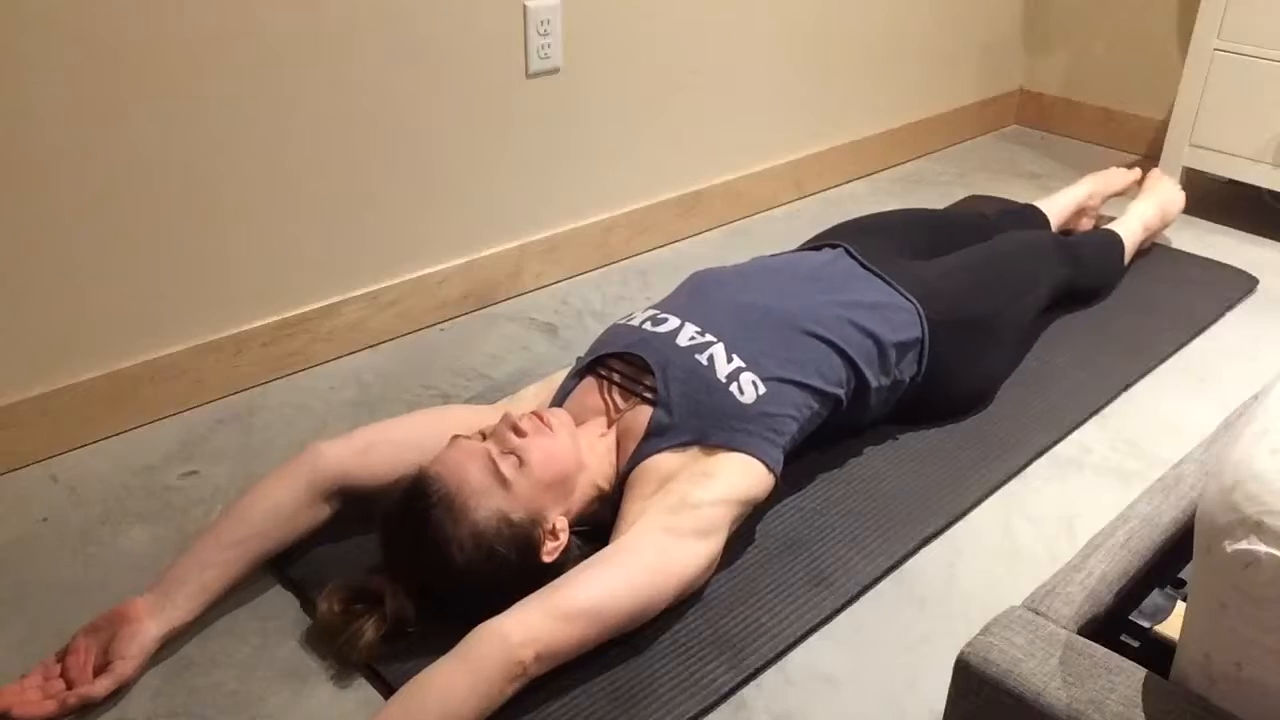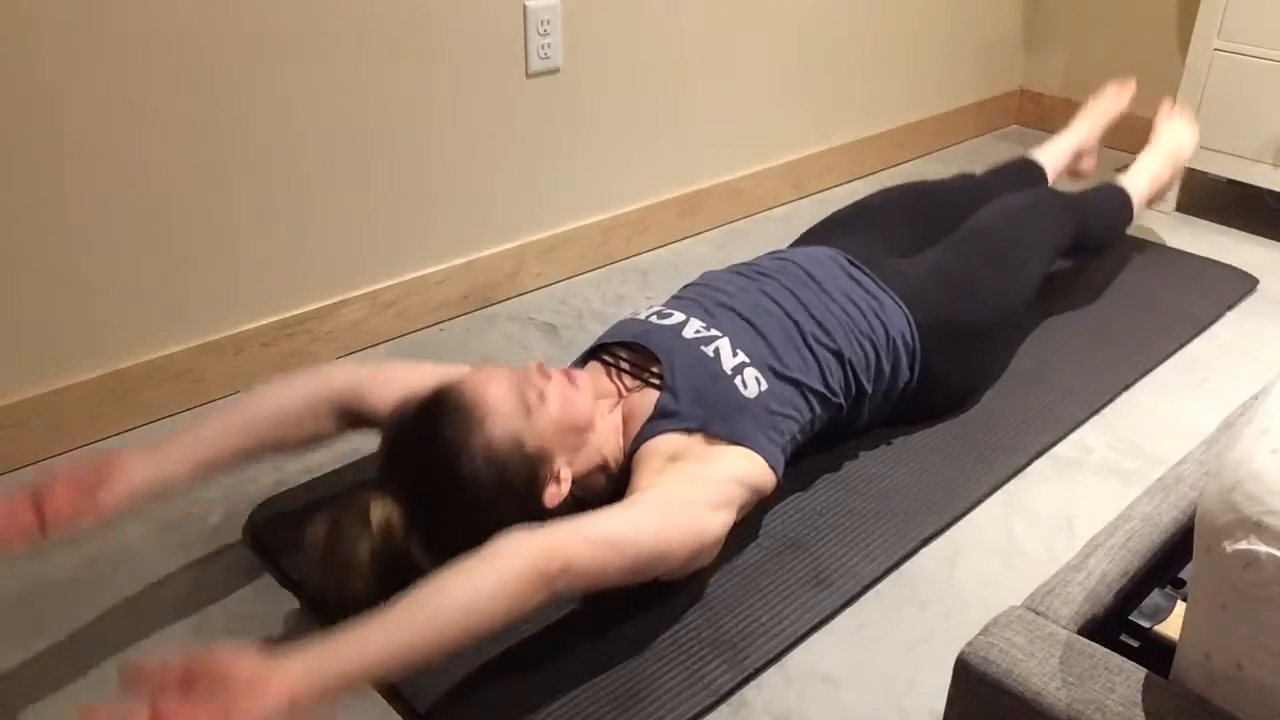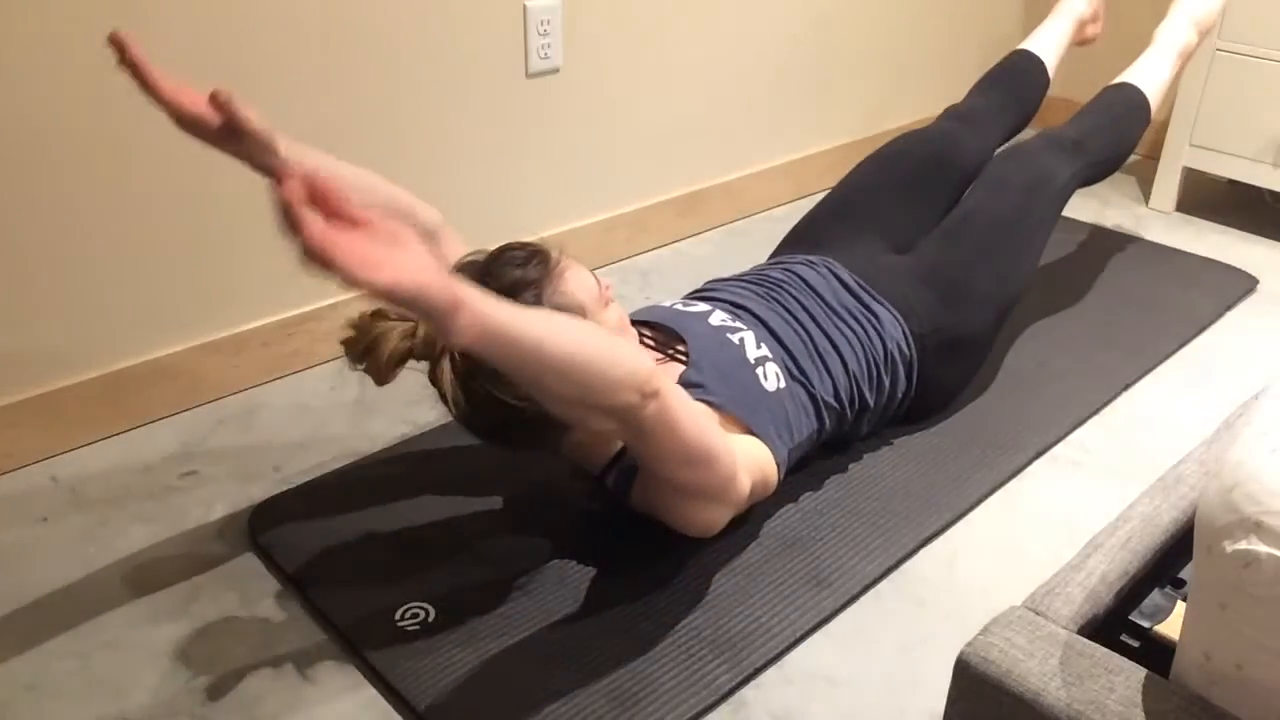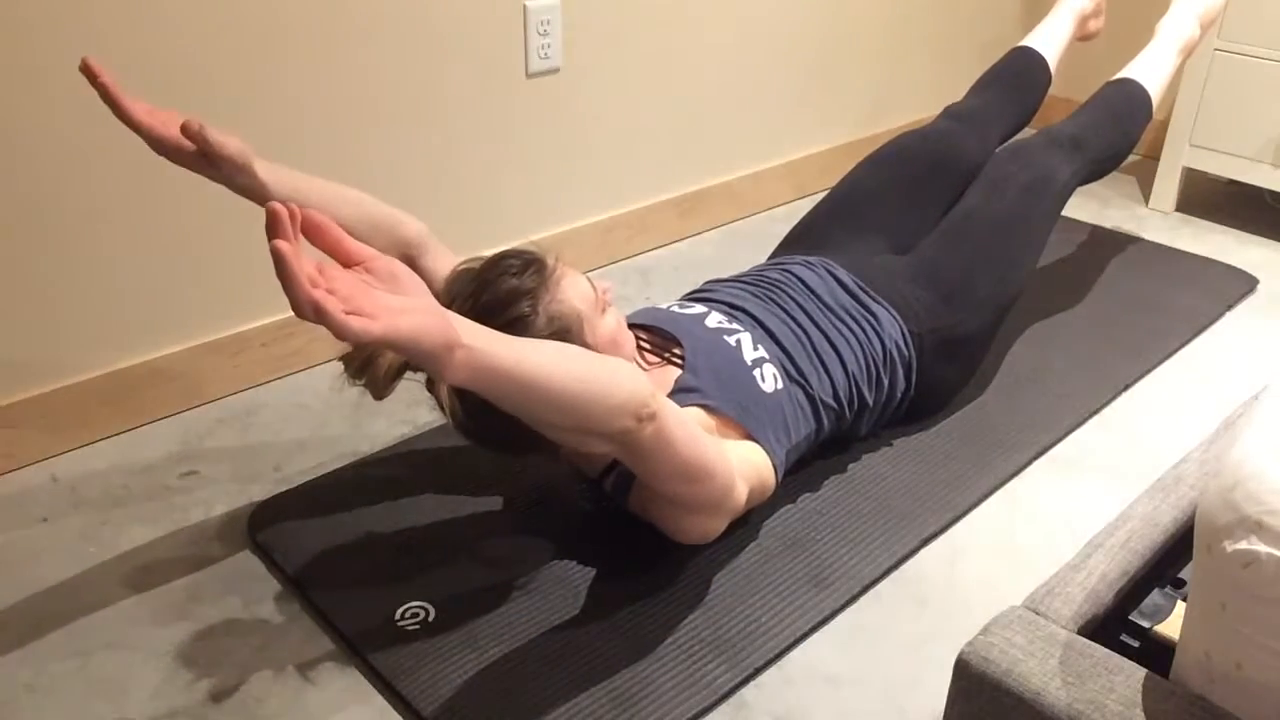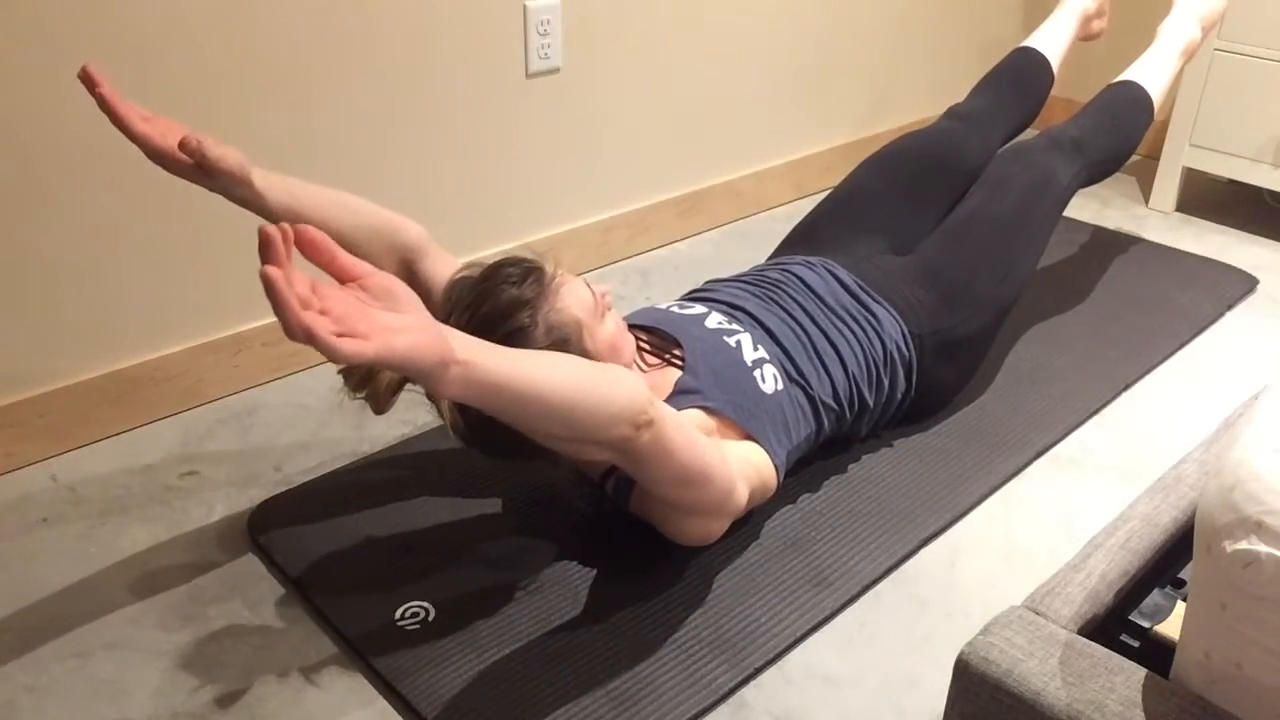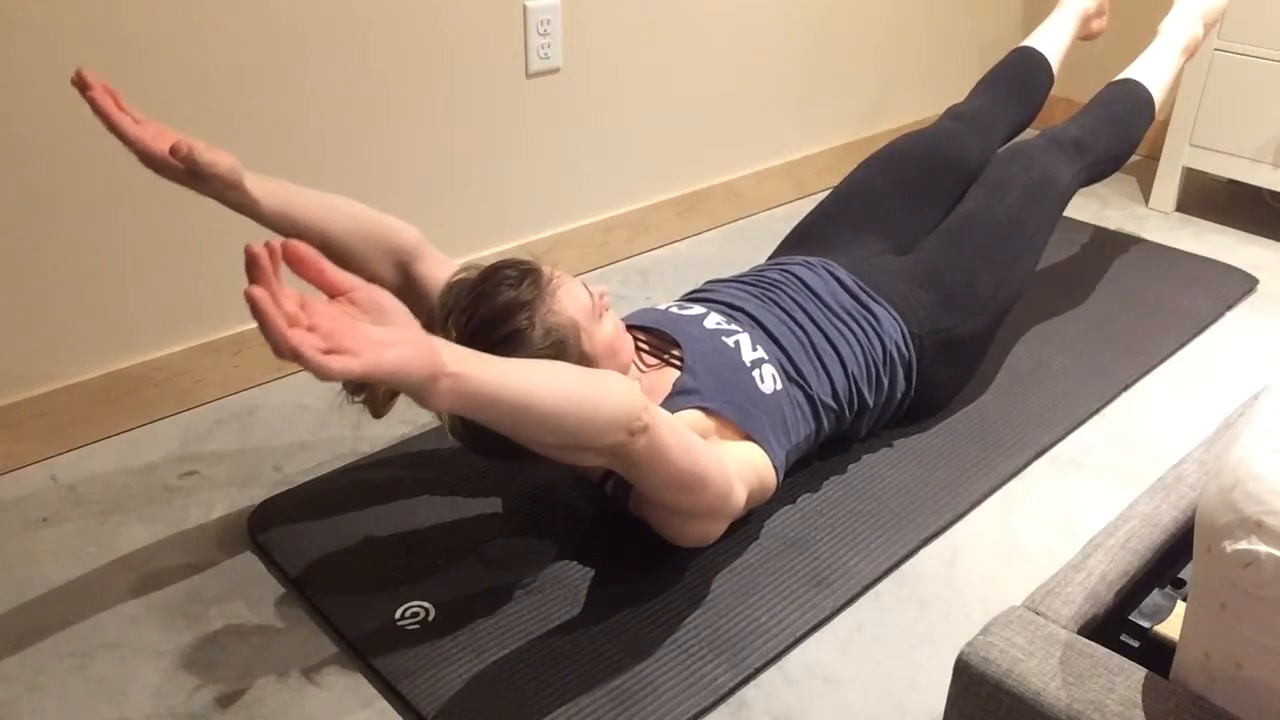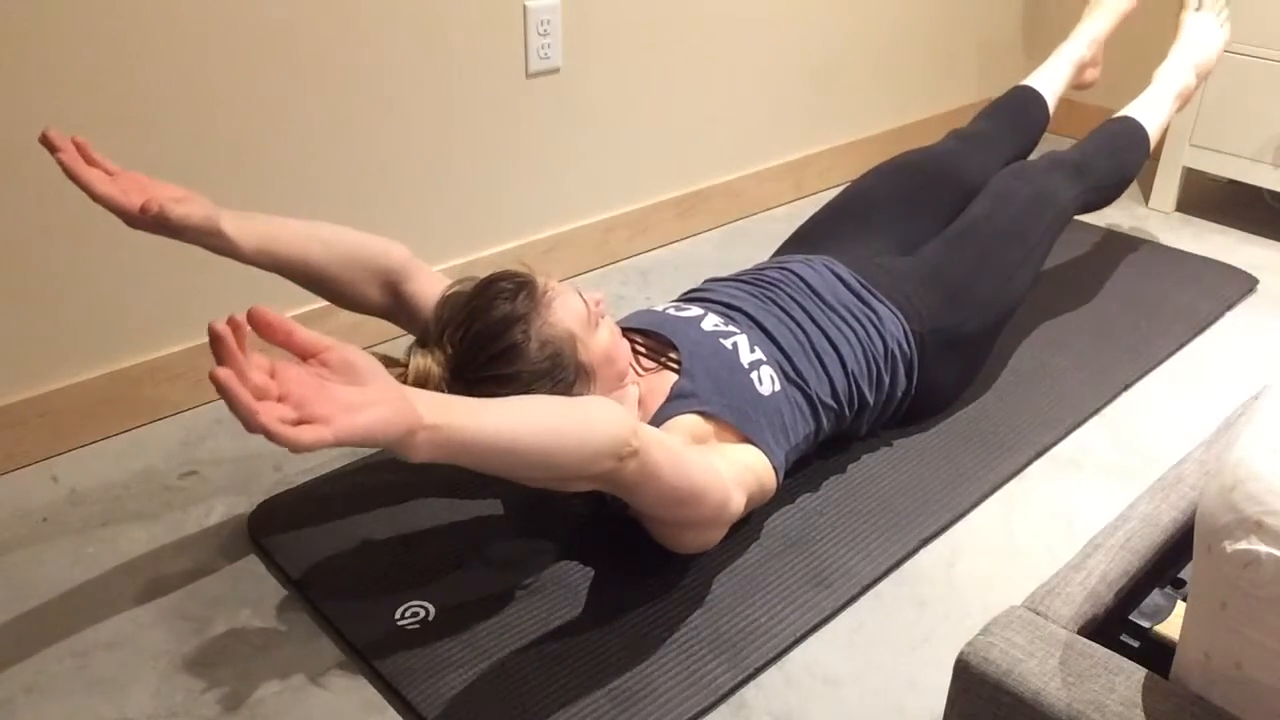
dt=0.7s
person 1, frame 1
left shoulder: (554, 409)
right shoulder: (685, 497)
left hip: (826, 269)
right hip: (920, 337)
left knee: (974, 218)
right knee: (1042, 263)
left ankle: (1084, 198)
right ankle: (1134, 216)
person 1, frame 2
left shoulder: (590, 383)
right shoulder: (694, 477)
left elbow: (350, 386)
right elbow: (548, 564)
left hip: (823, 264)
right hip: (914, 326)
left knee: (979, 193)
right knee: (1042, 221)
left ankle: (1076, 145)
right ankle: (1146, 169)
person 1, frame 3
left shoulder: (594, 359)
right shoulder: (697, 476)
left elbow: (427, 234)
right elbow: (640, 391)
left wrist: (256, 147)
right wrist: (446, 299)
left hip: (807, 274)
right hip: (910, 334)
left knee: (962, 138)
right knee: (1041, 164)
person 1, frame 4
left shoulder: (597, 363)
right shoulder: (689, 482)
left elbow: (415, 248)
right elbow: (636, 410)
left wrist: (233, 167)
right wrist: (438, 338)
left hip: (806, 272)
right hip: (909, 328)
left knee: (965, 133)
right knee: (1040, 161)
person 1, frame 5
left shoulder: (590, 357)
right shoulder: (693, 485)
left elbow: (411, 249)
right elbow: (633, 414)
left wrist: (227, 171)
right wrist: (435, 354)
left hip: (803, 272)
right hip: (908, 330)
left knee: (968, 134)
right knee: (1043, 162)
person 1, frame 6
left shoulder: (597, 361)
right shoulder: (692, 483)
left elbow: (407, 255)
right elbow: (629, 421)
left wrist: (222, 178)
right wrist: (427, 366)
left hip: (805, 275)
right hip: (906, 331)
left knee: (963, 138)
right knee: (1044, 161)
person 1, frame 7
left shoulder: (591, 376)
right shoulder: (693, 483)
left elbow: (395, 275)
right elbow: (623, 449)
left wrist: (199, 218)
right wrist: (406, 418)
left hip: (802, 275)
right hip: (908, 332)
left knee: (974, 151)
right knee: (1049, 184)
